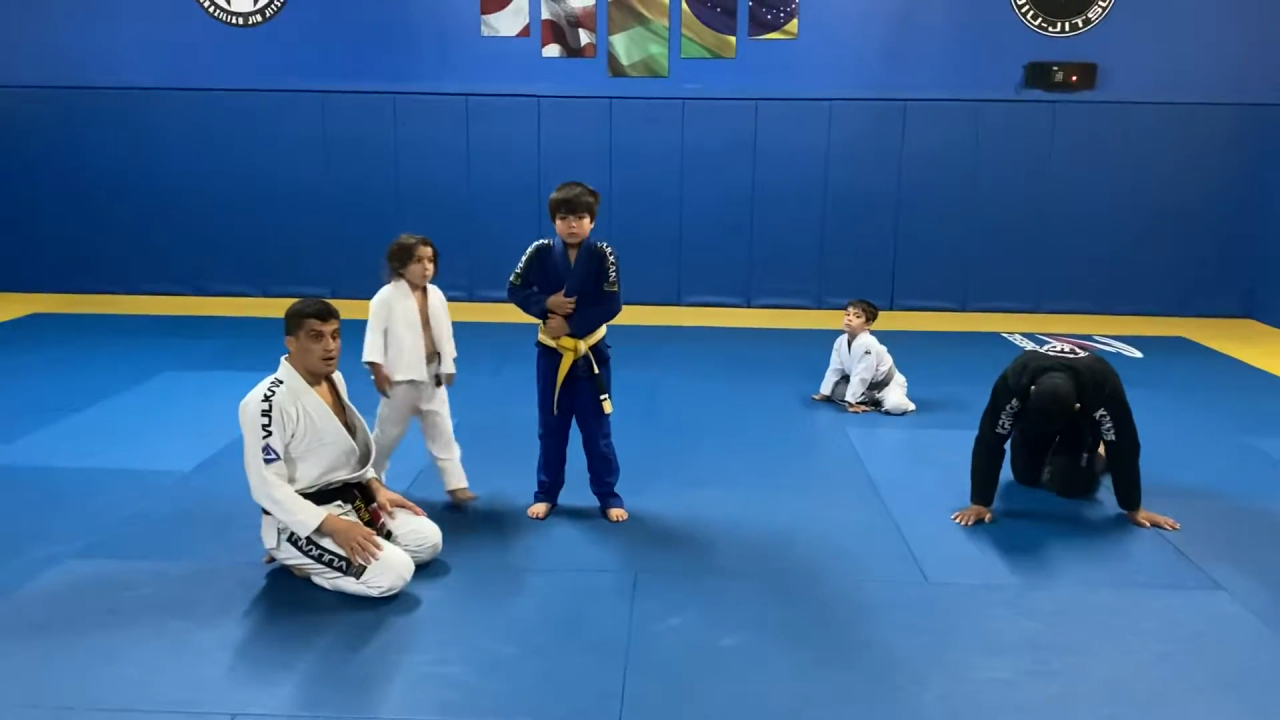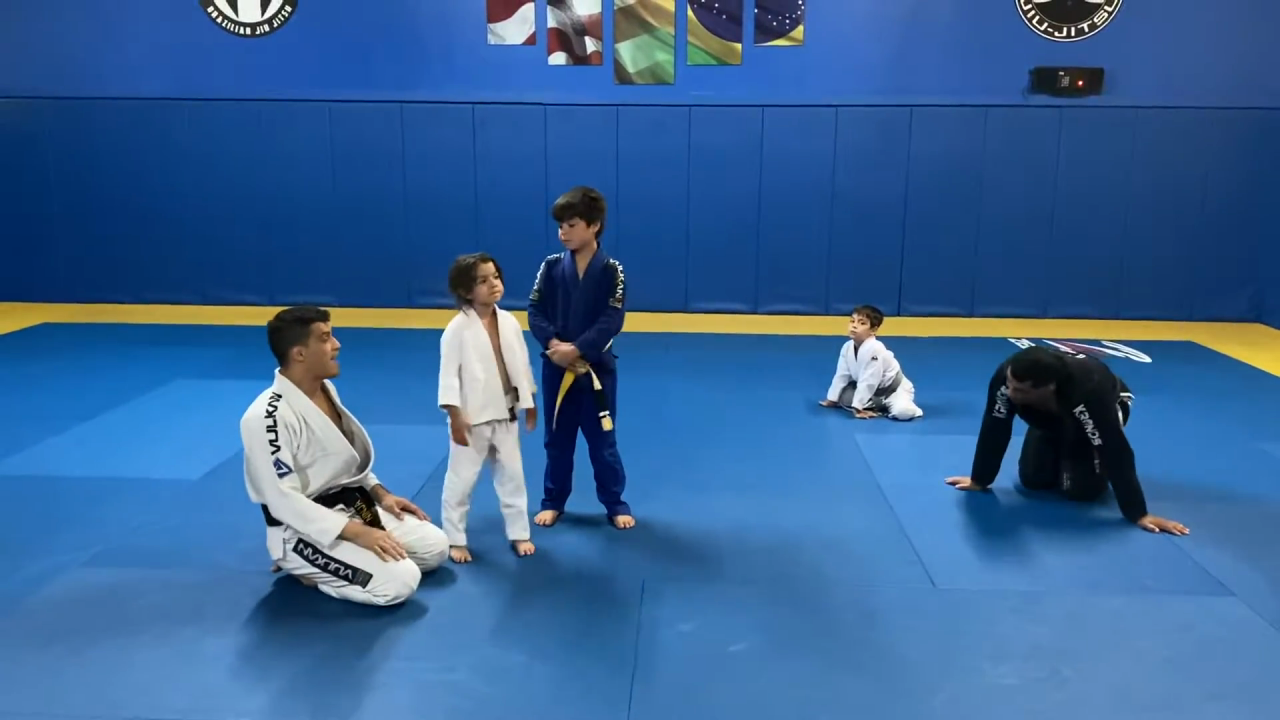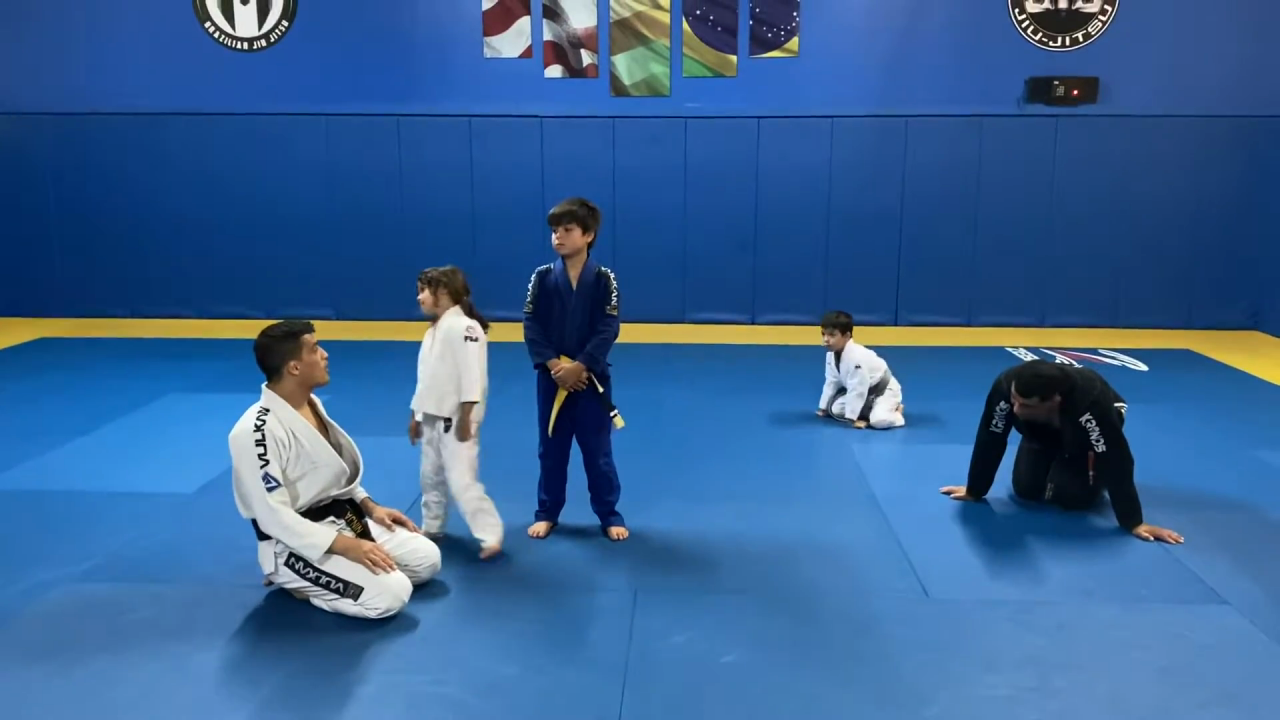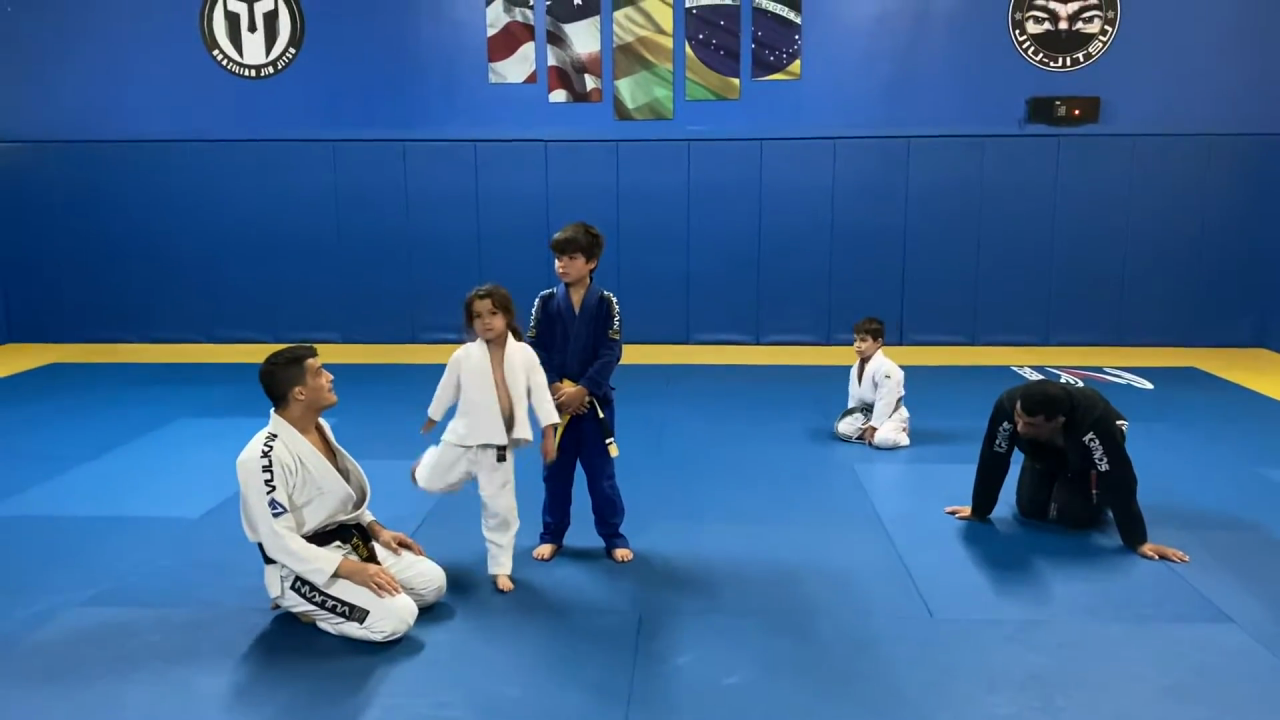
dt=1s
person 1, frame 1
left shoulder: (603, 255)
right shoulder: (540, 252)
left elbow: (611, 305)
right elbow: (515, 290)
left wrist: (570, 325)
right wrist: (546, 304)
left hip: (591, 352)
right hip: (552, 353)
left knee: (596, 428)
right knee: (551, 427)
left ankle: (608, 495)
right ankle: (546, 493)
person 1, frame 2
left shoulder: (611, 270)
right shoulder: (551, 266)
left elbow: (611, 322)
right elbow: (535, 312)
left wrist: (575, 350)
right wrist: (555, 345)
left hip: (596, 366)
right hip: (557, 367)
left knee: (602, 439)
right knee: (557, 438)
left ankle: (615, 503)
right ankle: (553, 501)
person 1, frame 3
left shoulder: (603, 279)
right shoulder: (542, 278)
left elbow: (607, 330)
right elbow: (532, 327)
left wrist: (579, 367)
right wrist: (554, 364)
left hip: (591, 376)
right hip: (552, 377)
left knee: (597, 449)
right knee: (551, 449)
left ankle: (609, 514)
right ankle: (547, 512)
person 1, frame 4
left shoulder: (606, 303)
right shoulder: (545, 302)
left elbow: (609, 354)
right elbow: (535, 350)
left wrist: (581, 391)
right wrist: (556, 389)
left hip: (594, 400)
right hip: (555, 400)
left knee: (601, 472)
right knee: (556, 472)
left ankle: (613, 536)
right ankle: (551, 535)
person 2, frame 1
left shoulder: (333, 380)
right shoulder: (267, 402)
right elbow: (268, 487)
left wrist: (376, 487)
right wrist: (334, 526)
right hip: (300, 521)
left knee: (428, 540)
right knee: (393, 573)
left ankle: (312, 556)
right ankle: (296, 557)
person 2, frame 2
left shoulder: (324, 388)
right shoulder: (268, 417)
right elbow: (285, 502)
left wrist: (380, 494)
right wrist: (357, 534)
left hip: (352, 505)
right hip: (303, 530)
left knee: (434, 547)
right knee: (399, 581)
left ankle: (333, 562)
right ankle: (304, 568)
person 2, frame 3
left shoulder: (310, 403)
right shoulder: (257, 431)
right elbow: (274, 516)
left wrist: (370, 506)
right wrist: (345, 547)
right hip: (295, 544)
left knee: (427, 559)
right knee: (390, 594)
left ankle: (314, 579)
right ankle: (295, 581)
person 2, frame 4
left shoulder: (319, 427)
right shoulder: (265, 457)
right elbow: (279, 542)
left wrist: (377, 530)
right wrist: (351, 571)
right hip: (302, 569)
left knee: (432, 583)
right knee: (396, 617)
left ankle: (324, 603)
right ankle: (302, 605)
person 3, frame 1
left shoulder: (436, 295)
right shoulder: (387, 296)
right elbow: (375, 334)
left wrist: (448, 367)
right wrist: (377, 369)
left hip: (433, 378)
right hip: (401, 379)
left knee: (443, 434)
right knee: (388, 434)
left ankle: (456, 486)
person 3, frame 2
left shoulder: (509, 321)
right shoulder: (458, 328)
left elbow: (522, 365)
right elbow: (449, 374)
left wrist: (530, 404)
right wrist: (455, 416)
left hip: (506, 416)
right hip: (473, 418)
left knee: (512, 476)
right knee: (461, 478)
left ankle: (519, 533)
right ankle: (455, 539)
person 3, frame 3
left shoulder: (465, 327)
right shoulder: (434, 330)
left elbow: (472, 375)
left wrist: (466, 416)
right wrist: (416, 416)
left hip: (455, 418)
right hip: (433, 418)
left knee: (461, 480)
right knee: (430, 476)
left ankle: (490, 534)
right ankle: (431, 527)
person 3, frame 4
left shoulder: (523, 353)
right shoulder: (464, 355)
left elbow: (540, 393)
right elbow: (446, 390)
left wrist: (549, 434)
right wrist: (430, 422)
left hip: (500, 447)
right hip: (462, 438)
left knee: (501, 509)
right knee: (430, 481)
left ankle: (500, 569)
right ankle: (423, 465)
person 4, frame 1
left shoulder: (1104, 388)
right shoulder: (1014, 382)
left elbow: (1124, 446)
right elbow: (990, 441)
left wrist: (1133, 509)
right wrist: (980, 503)
left hip: (1082, 421)
right hip: (1031, 412)
left knee: (1068, 485)
right knee: (1026, 477)
left ankle: (1099, 455)
person 4, frame 2
left shoulder: (1090, 390)
right shoulder: (1007, 375)
left elbow: (1116, 451)
right elbow: (994, 430)
left wrist: (1138, 514)
right wrist: (979, 480)
left hip: (1103, 410)
right hip: (1049, 419)
left knee: (1080, 489)
right knee: (1033, 480)
right ankle: (1065, 455)
person 4, frame 3
left shoulder: (1092, 401)
right shoulder: (1006, 386)
left elbow: (1116, 461)
right elbow: (990, 441)
left wrist: (1134, 522)
right wrist: (974, 490)
left hip: (1086, 438)
right hip: (1043, 434)
left knee: (1073, 496)
right knee: (1026, 490)
left ankle: (1095, 477)
right ankle: (1055, 464)
person 4, frame 4
left shoulder: (1095, 420)
right shoulder: (1008, 405)
left elbow: (1119, 481)
right elbow: (993, 461)
left wrist: (1138, 541)
right wrist: (979, 510)
left hip: (1086, 459)
right hip: (1045, 454)
left knee: (1077, 516)
right knee: (1030, 510)
left ankle: (1097, 498)
right ankle: (1058, 485)
